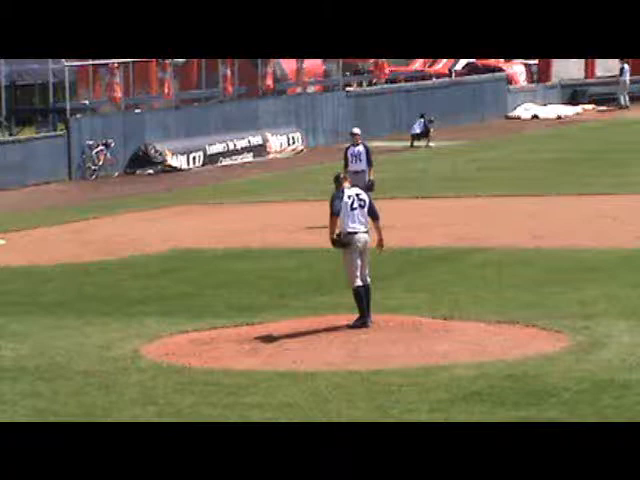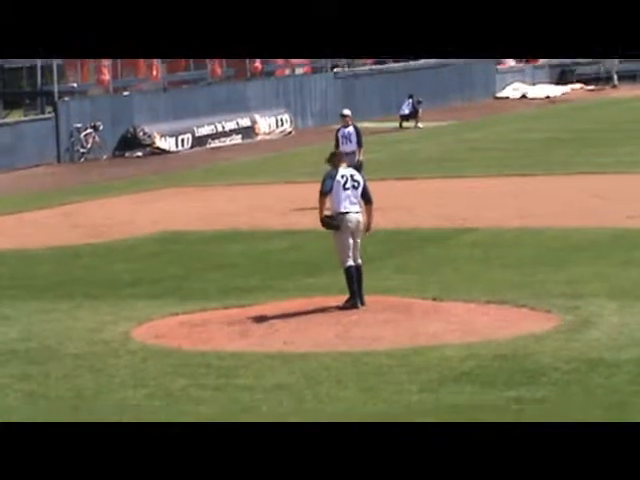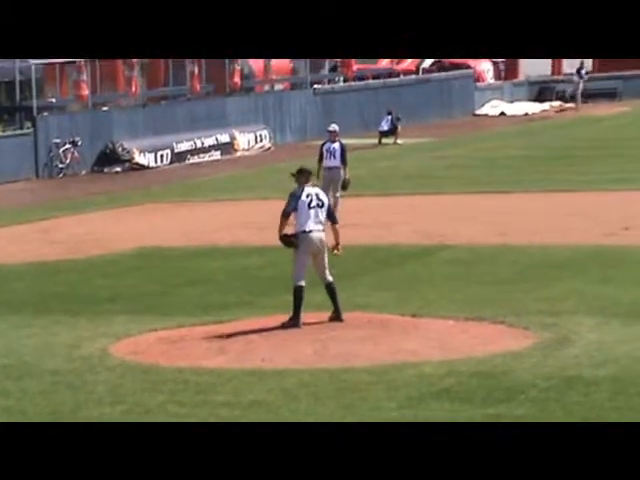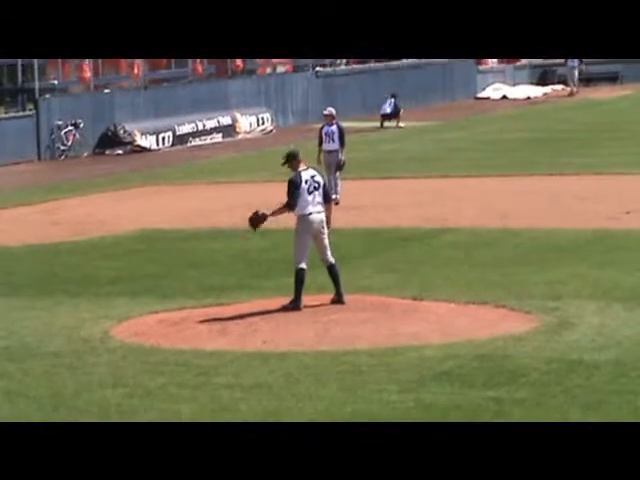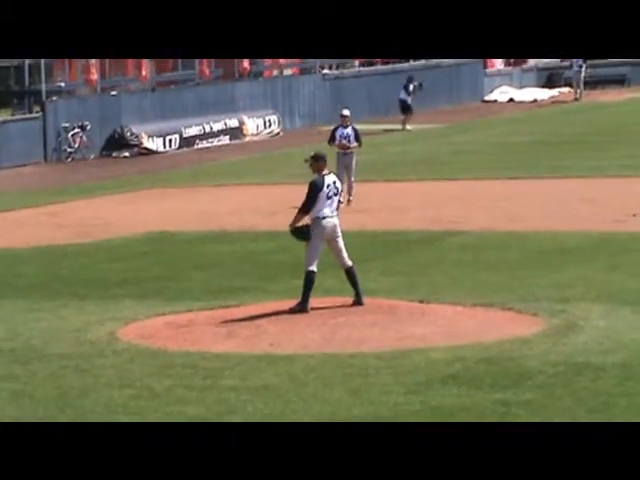
dt=1s
person 1, frame 1
left shoulder: (339, 194)
right shoulder: (362, 193)
left elbow: (335, 214)
right elbow: (375, 217)
left wrist: (331, 235)
right wrist: (380, 237)
left hip: (351, 238)
right hip: (365, 236)
left knee: (355, 279)
right knee: (364, 277)
left ankle: (364, 318)
right ankle: (367, 315)
person 1, frame 2
left shoulder: (332, 174)
right shoulder: (357, 175)
left elbow: (323, 194)
right elbow: (368, 201)
left wrist: (321, 215)
right wrist: (369, 222)
left hip: (343, 218)
right hip: (358, 217)
left knee: (346, 260)
right knee: (356, 258)
left ankle: (354, 299)
right ankle: (359, 296)
person 1, frame 3
left shoulder: (298, 193)
right shoulder: (322, 194)
left elbow: (286, 213)
right elbow: (334, 221)
left wrist: (280, 232)
right wrist: (337, 243)
left hip: (305, 237)
right hip: (320, 236)
left knee: (299, 278)
right knee: (325, 275)
left ankle: (296, 317)
right ankle: (337, 312)
person 1, frame 4
left shoulder: (295, 179)
right shoulder: (317, 175)
left elbow: (291, 205)
right elbow: (328, 200)
left wrist: (272, 213)
right wrist: (328, 220)
left hip: (306, 220)
right hip: (320, 218)
left knee: (300, 262)
right knee: (327, 258)
left ankle: (297, 301)
right ankle: (339, 294)
person 1, frame 5
left shoulder: (316, 182)
right shoulder: (336, 180)
left elbow: (306, 208)
left wrist: (293, 223)
left hip: (320, 224)
right hip: (334, 222)
left knee: (311, 265)
right knee: (345, 261)
left ankle: (304, 303)
right ankle: (358, 296)
